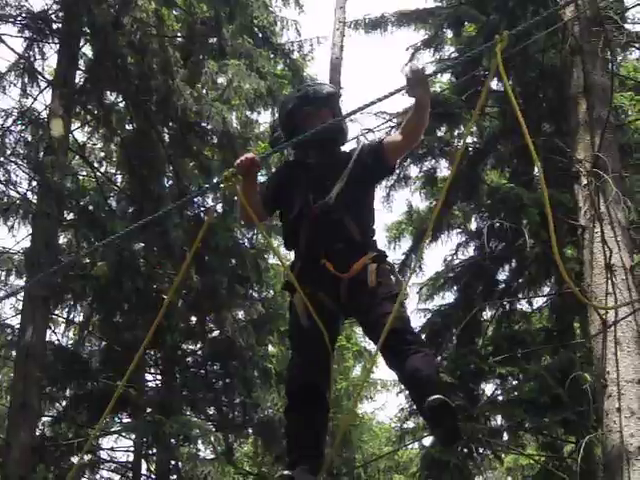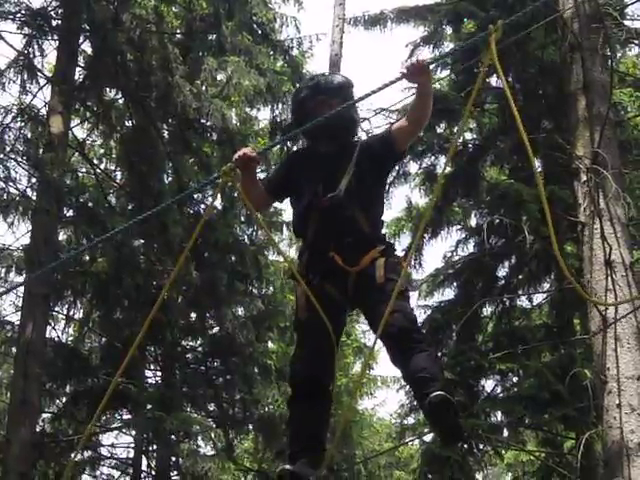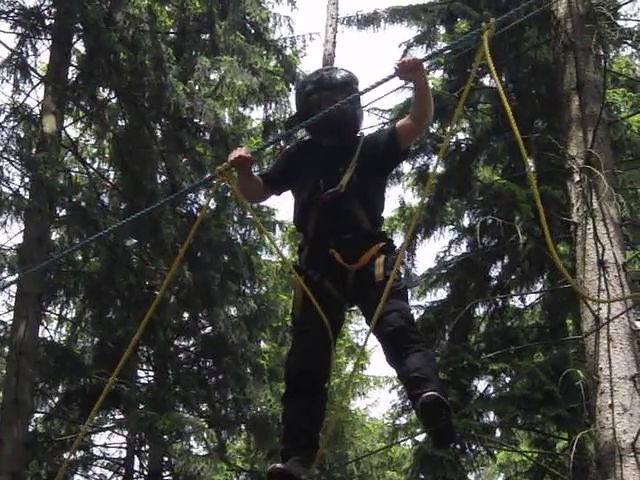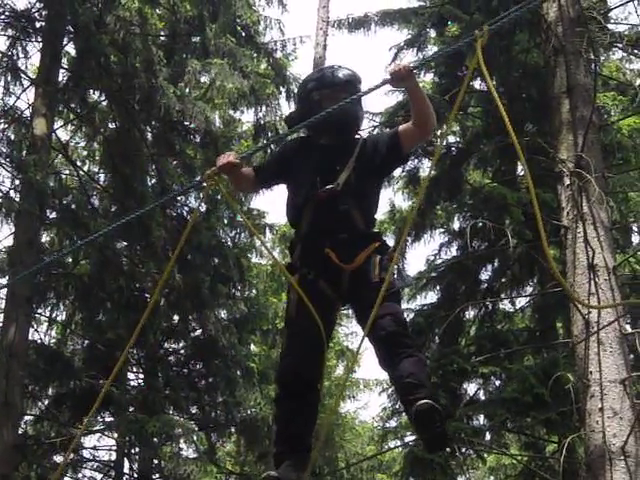
dt=0.7s
person 1, frame 1
left shoulder: (359, 160)
right shoulder: (289, 174)
left elbow: (407, 139)
right elbow: (253, 217)
left wrist: (421, 98)
right wrist: (248, 179)
left hip: (365, 272)
right hip: (312, 282)
left knee: (398, 334)
right knee: (306, 374)
person 1, frame 2
left shoulder: (370, 151)
right shoulder: (299, 163)
left elbow: (414, 123)
right elbow: (259, 202)
left wrist: (423, 85)
right wrist: (248, 172)
left hip: (373, 264)
right hip: (319, 273)
left knee: (402, 330)
right knee: (310, 364)
person 1, frame 3
left shoulder: (373, 146)
right shoulder: (301, 156)
left elbow: (419, 120)
right elbow: (257, 193)
left wrist: (419, 80)
right wrist: (244, 170)
left hip: (372, 260)
right hip: (319, 267)
left knee: (398, 329)
right knee: (306, 360)
person 1, frame 4
left shoulder: (371, 148)
right shoulder: (297, 152)
left elbow: (424, 128)
right elbow: (251, 182)
left wrist: (411, 86)
right wrist: (233, 170)
left hip: (365, 262)
right hip: (312, 267)
left knee: (390, 332)
right knee: (299, 363)
